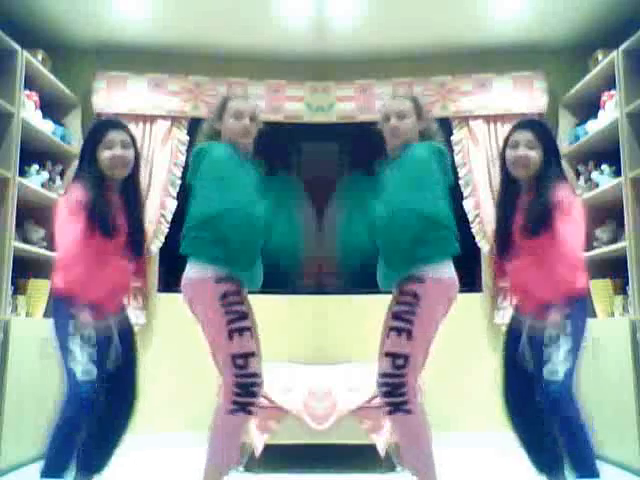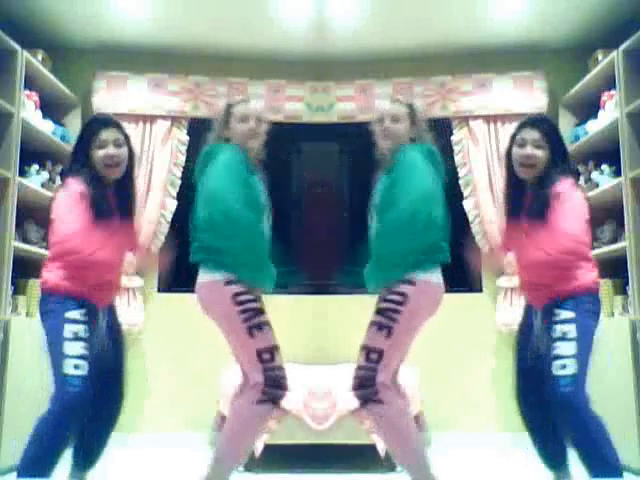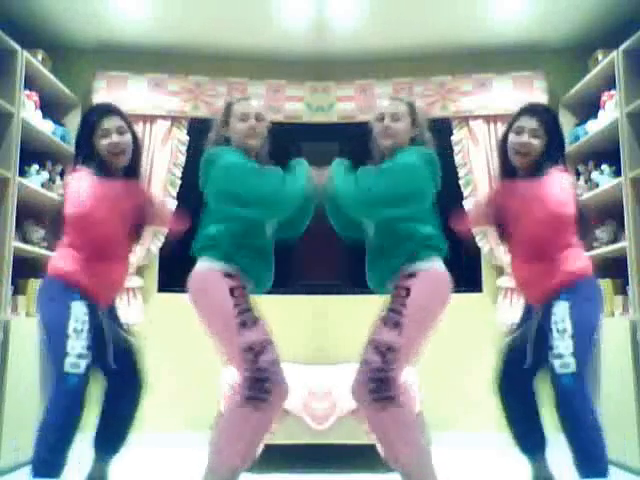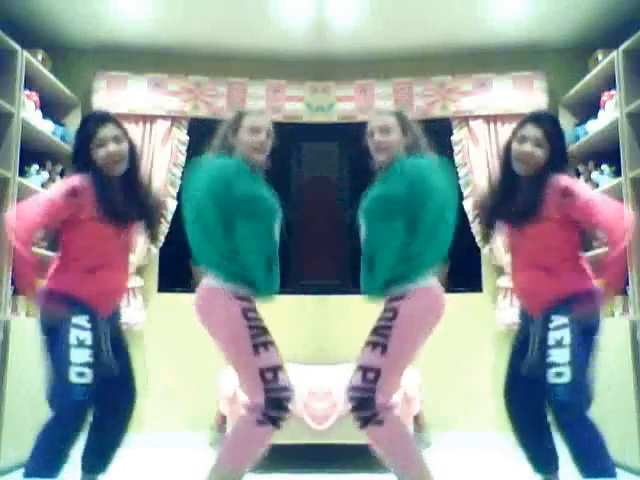
dt=0.7s
person 1, frame 1
left shoulder: (421, 159)
right shoulder: (399, 166)
left elbow: (407, 210)
right elbow: (390, 219)
left hip: (427, 279)
right hip: (411, 282)
left knee: (395, 384)
right knee: (398, 384)
person 1, frame 2
left shoulder: (412, 161)
right shoulder: (391, 171)
left elbow: (418, 208)
left wrist: (377, 270)
right wrist: (375, 272)
left hip: (411, 284)
right hip: (398, 284)
left knee: (370, 382)
right knee: (381, 382)
person 1, frame 3
left shoulder: (412, 166)
right shoulder: (382, 172)
left elbow: (363, 199)
right elbow: (349, 225)
left wrist: (338, 175)
right wrist: (333, 184)
left hip: (422, 277)
right hip: (404, 285)
left knee: (381, 378)
right knee: (366, 387)
person 1, frame 4
left shoulder: (414, 172)
right shoulder: (387, 184)
left elbow: (442, 193)
left wrist: (423, 263)
left hip: (415, 296)
right hip: (403, 299)
left knee: (367, 399)
right knee: (361, 397)
person 2, frame 1
left shoulder: (239, 166)
right shoulder: (218, 159)
left elbow: (248, 220)
right elbow: (239, 212)
left hip: (227, 282)
right hip: (212, 279)
left knee: (240, 385)
right knee: (244, 384)
person 2, frame 2
left shoulder: (248, 171)
right shoulder: (227, 161)
right elbow: (224, 210)
left wrist: (264, 270)
right wrist: (264, 270)
left hip: (240, 285)
right hip: (227, 284)
left knee: (258, 382)
right knee: (269, 380)
person 2, frame 3
left shoulder: (257, 171)
right shoulder: (228, 166)
left elbow: (290, 224)
right elbow: (278, 200)
left wrist: (304, 184)
right wrist: (300, 173)
left hip: (234, 286)
right hip: (217, 277)
left knee: (273, 387)
right knee: (258, 378)
person 2, frame 4
left shoulder: (253, 184)
right shoulder: (223, 172)
right elbow: (199, 194)
right wrist: (216, 264)
left hip: (236, 299)
right hip: (224, 296)
left knee: (278, 397)
right knee: (273, 400)
person 3, frame 1
left shoulder: (129, 201)
right shoulder: (80, 195)
right elbow: (71, 253)
left wrist: (143, 292)
right wrist: (80, 308)
left hip: (114, 312)
right hip: (80, 310)
left knee: (121, 401)
right knee: (84, 395)
person 3, frame 2
left shoulder: (119, 195)
right shoulder: (77, 190)
right elbow: (73, 241)
right wrist: (131, 248)
left hip: (101, 306)
right hip: (67, 302)
left knee: (109, 396)
right knee: (73, 395)
person 3, frame 3
left shoulder: (127, 187)
right shoulder: (83, 178)
left elbow: (167, 219)
right elbow: (85, 208)
left wrist: (162, 213)
right wrist: (134, 196)
left hip: (101, 300)
right hip: (68, 293)
left knee: (126, 381)
right knee: (70, 387)
person 3, frame 4
left shoulder: (128, 193)
right shoulder: (77, 188)
right elbow: (18, 222)
right wrist: (32, 287)
left hip: (104, 311)
right hip: (69, 309)
left knee: (121, 397)
right knee: (73, 402)
person 4, frame 1
left shoulder: (559, 195)
right shoulder: (510, 201)
left elbow: (568, 253)
left wrist: (559, 308)
right wrist: (496, 288)
left hip: (558, 311)
right hip: (525, 313)
left knee: (555, 395)
right knee: (518, 400)
person 4, frame 2
left shoulder: (562, 190)
right shoulder: (519, 195)
left elbow: (565, 242)
left wrist: (508, 250)
left hip: (572, 303)
right hip: (537, 306)
left knee: (566, 396)
right knee: (530, 395)
person 4, frame 3
left shoulder: (555, 178)
right shoulder: (512, 187)
left elbow: (555, 208)
right elbow: (470, 221)
left wrist: (504, 197)
right wrist: (474, 215)
left hip: (571, 293)
right hip: (538, 300)
left knee: (568, 386)
right knee: (513, 381)
person 4, frame 4
left shoulder: (562, 188)
right shoulder: (511, 193)
left elbow: (621, 222)
left wrist: (607, 286)
left hip: (570, 308)
right hip: (535, 311)
left knee: (565, 401)
right knee: (518, 396)
